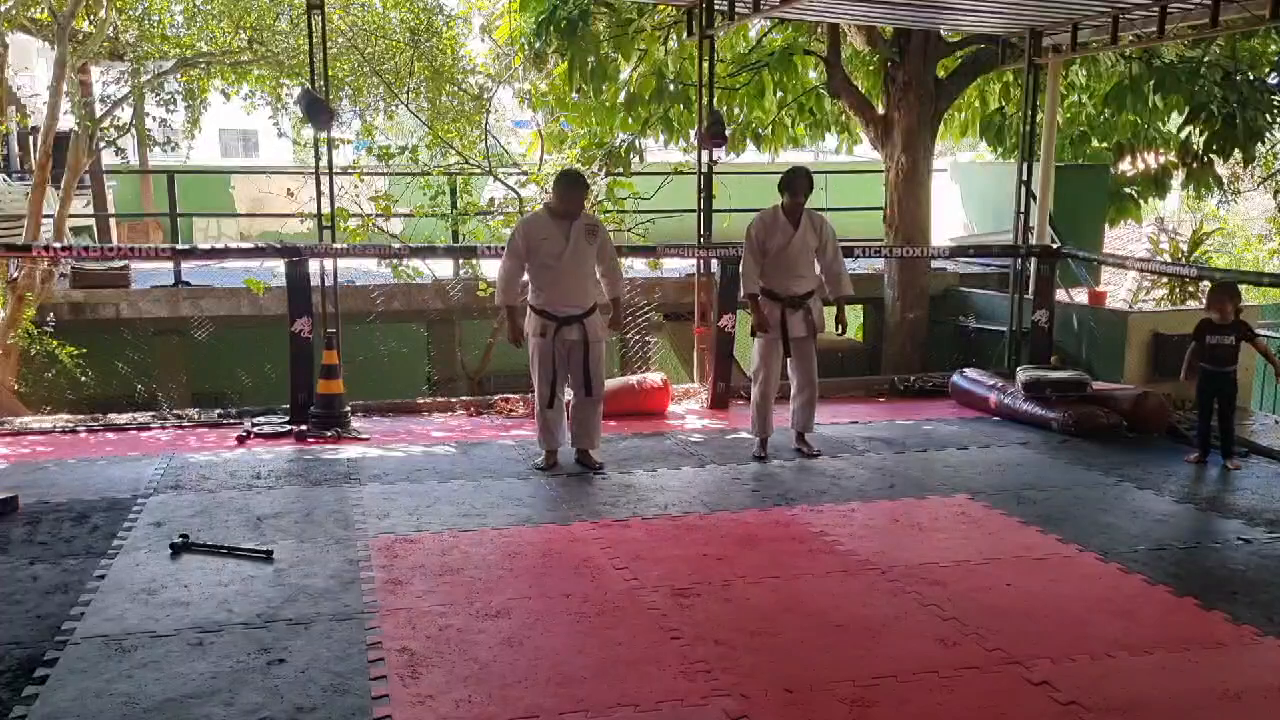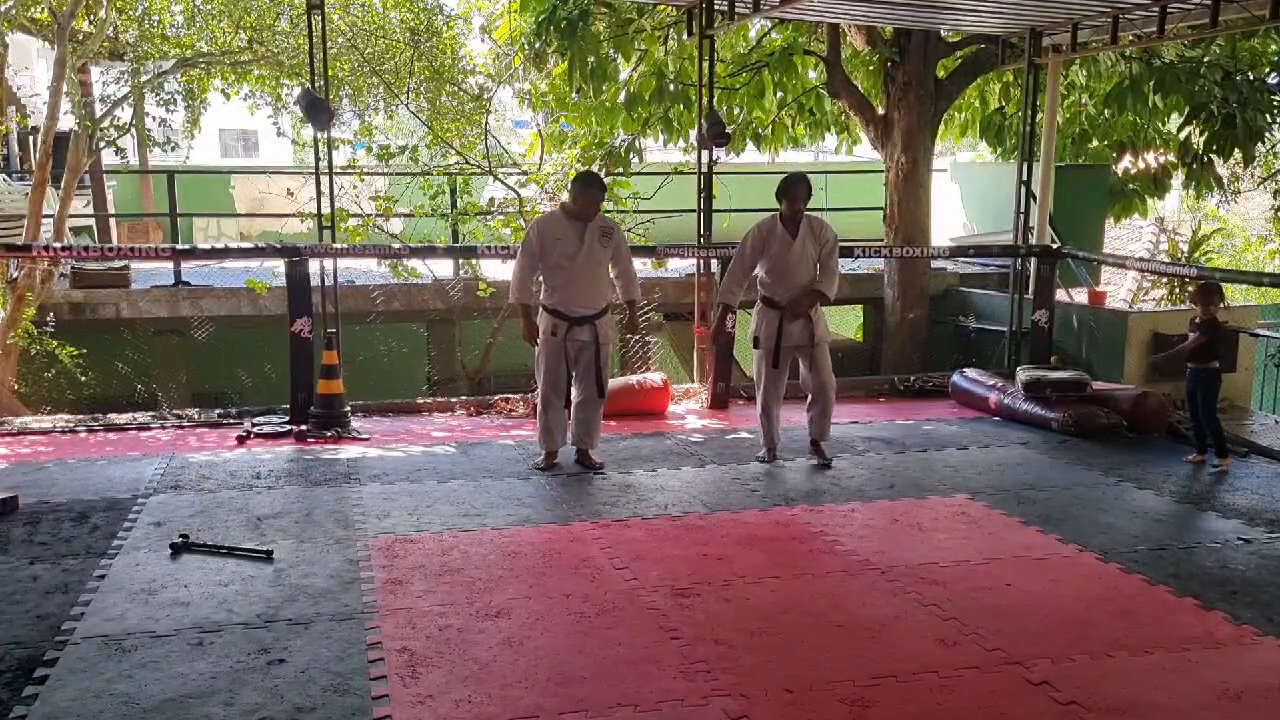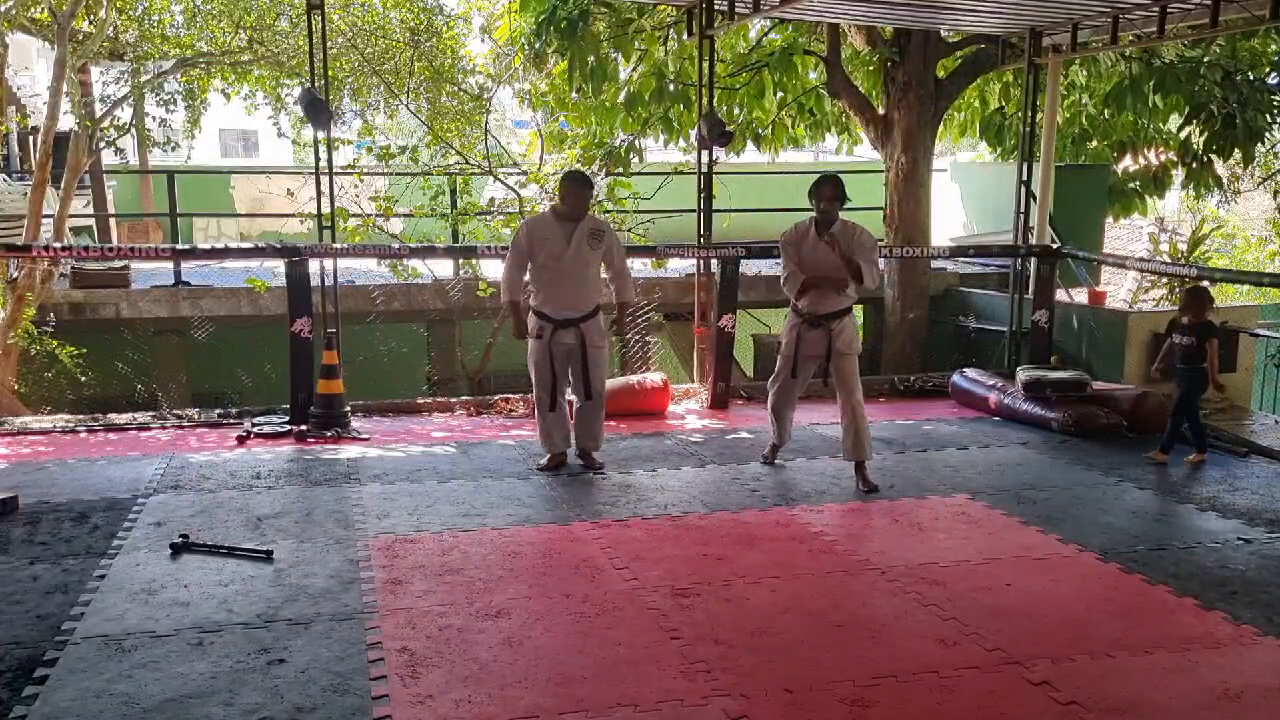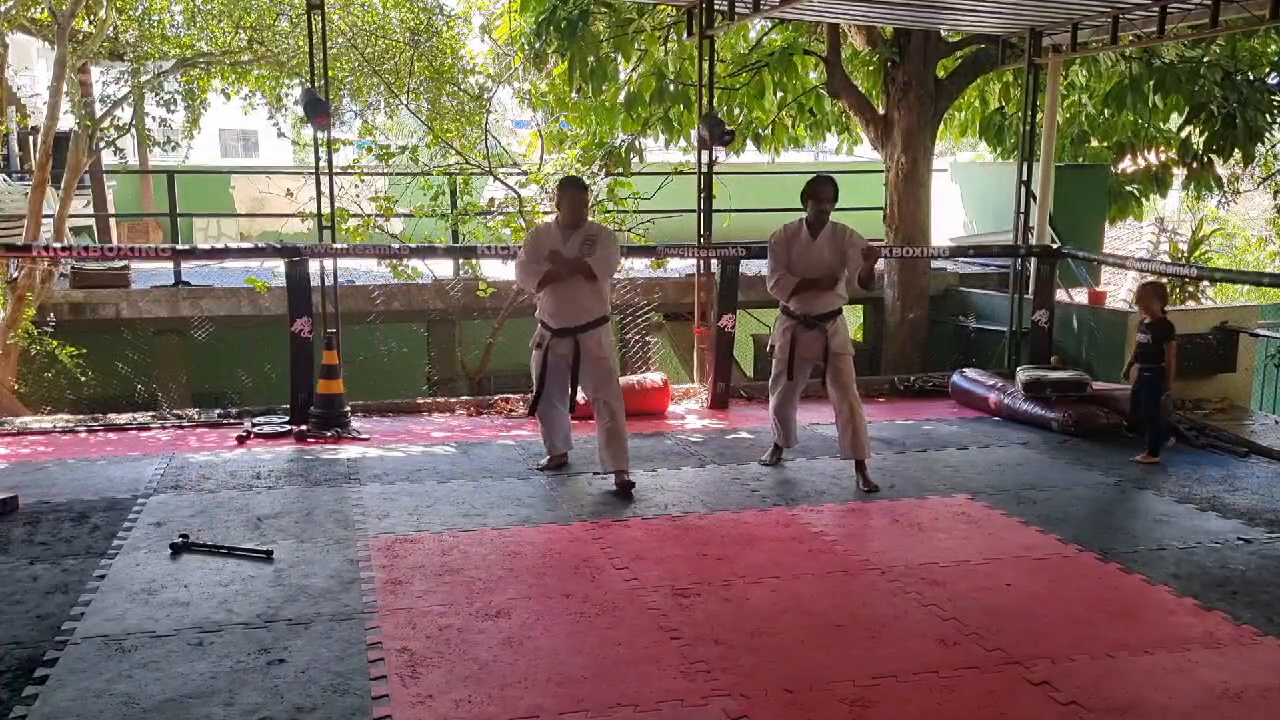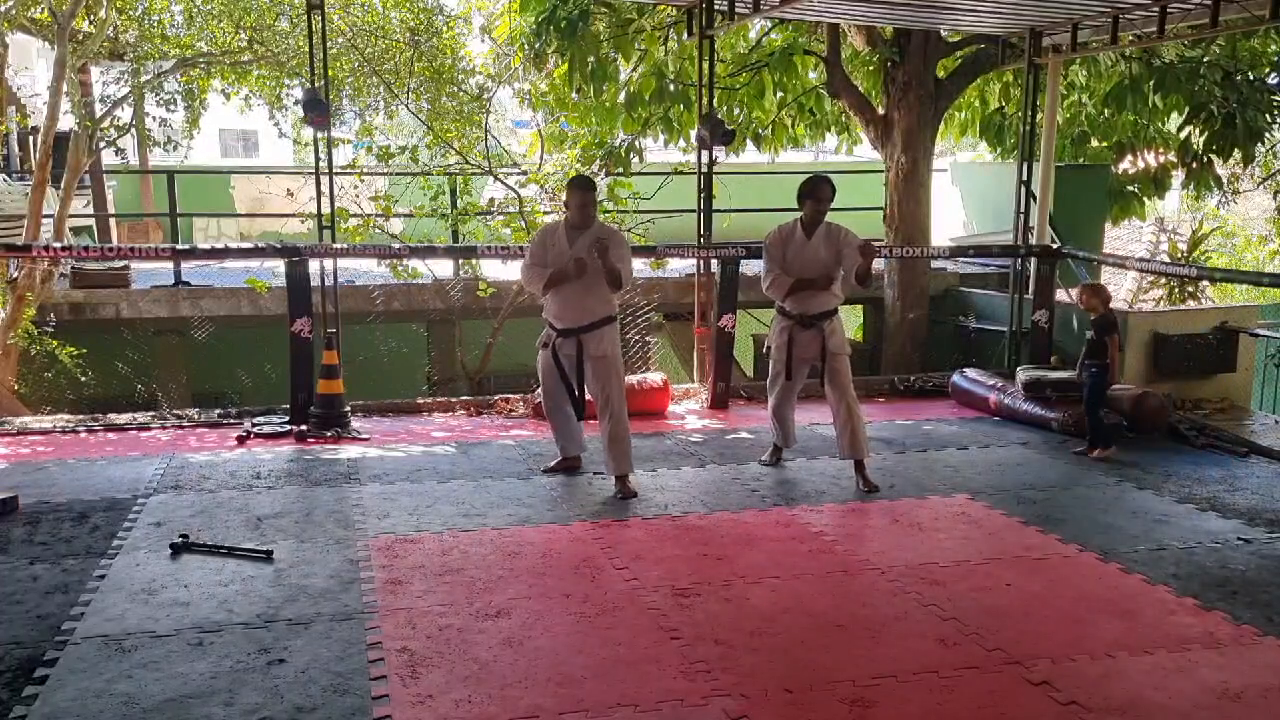
dt=0.5s
person 1, frame 1
left shoulder: (818, 224)
right shoulder: (762, 223)
left elbow: (833, 267)
right elbow: (749, 269)
left wrist: (840, 309)
right wrist: (756, 310)
left hip: (805, 308)
right hip: (771, 307)
left knee: (806, 378)
right knee: (765, 377)
left ankle: (800, 436)
right ankle: (762, 437)
person 1, frame 2
left shoulder: (822, 230)
right shoulder: (761, 232)
left elbow: (830, 276)
right elbow: (738, 274)
left wrist: (807, 301)
right wrist: (723, 317)
left hip: (809, 317)
right hip: (771, 316)
left knee: (823, 385)
right knee: (768, 388)
left ankle: (817, 443)
right ankle: (770, 444)
person 1, frame 3
left shoulder: (857, 235)
right shoulder: (794, 235)
left elbow: (869, 278)
right elbow: (790, 280)
left wrist: (841, 253)
right wrist: (827, 283)
left hip: (839, 326)
right hip: (802, 324)
left knee: (851, 398)
right knee: (780, 392)
left ankle: (861, 469)
right ankle: (777, 442)
person 1, frame 4
left shoulder: (846, 236)
right shoulder: (784, 236)
left elbow: (863, 281)
right elbow: (776, 283)
left wrist: (869, 265)
right wrist: (817, 283)
left hip: (831, 327)
right hip: (793, 326)
left knee: (847, 396)
right knee: (782, 394)
left ankle: (861, 468)
right ankle: (780, 444)
person 1, frame 5
left shoulder: (840, 236)
right shoulder: (778, 237)
left elbow: (859, 278)
right elbow: (771, 284)
left wrist: (866, 261)
right wrist: (811, 283)
left hip: (827, 327)
right hip: (789, 327)
left knee: (844, 396)
right knee: (780, 394)
left ankle: (860, 468)
right ankle: (779, 445)
person 2, frame 1
left shoulder: (594, 226)
right shoulder: (528, 227)
left elbow: (610, 268)
right elbow: (509, 275)
left wrist: (617, 309)
right wrist: (512, 320)
left hip: (587, 322)
right hip: (546, 323)
left knee: (591, 390)
right knee: (547, 391)
left ankle: (584, 448)
right ankle: (550, 450)
person 2, frame 2
left shoulder: (609, 229)
right shoulder: (543, 226)
left elbow: (624, 271)
right elbow: (524, 274)
left wrist: (632, 312)
right wrist: (527, 319)
left hip: (596, 323)
right hip: (556, 323)
left knee: (593, 391)
right knee: (552, 390)
left ankle: (584, 449)
right ankle: (550, 450)
person 2, frame 3
left shoulder: (601, 230)
right shoulder: (533, 228)
left elbow: (619, 272)
right elbow: (513, 272)
left wrist: (621, 312)
right wrist: (516, 315)
left hip: (588, 325)
right hip: (545, 326)
left knee: (592, 392)
right knee: (547, 393)
left ankle: (586, 448)
right ankle: (557, 451)
person 2, frame 4
left shoulder: (602, 235)
right shoulder: (538, 235)
left elbow: (604, 267)
right elbow: (524, 274)
left wrist: (565, 262)
right wrist: (562, 272)
left hip: (592, 334)
right hip: (551, 333)
left knee: (607, 402)
right knee: (548, 398)
left ankle: (619, 470)
right ankle: (558, 453)
person 2, frame 5
left shoulder: (611, 237)
right shoulder: (546, 235)
left elbow: (621, 282)
right elbow: (530, 276)
left wrist: (606, 263)
right wrist: (566, 273)
left hip: (599, 335)
right hip: (557, 334)
left knee: (611, 404)
right knee: (555, 400)
left ankle: (621, 475)
right ankle: (571, 455)
